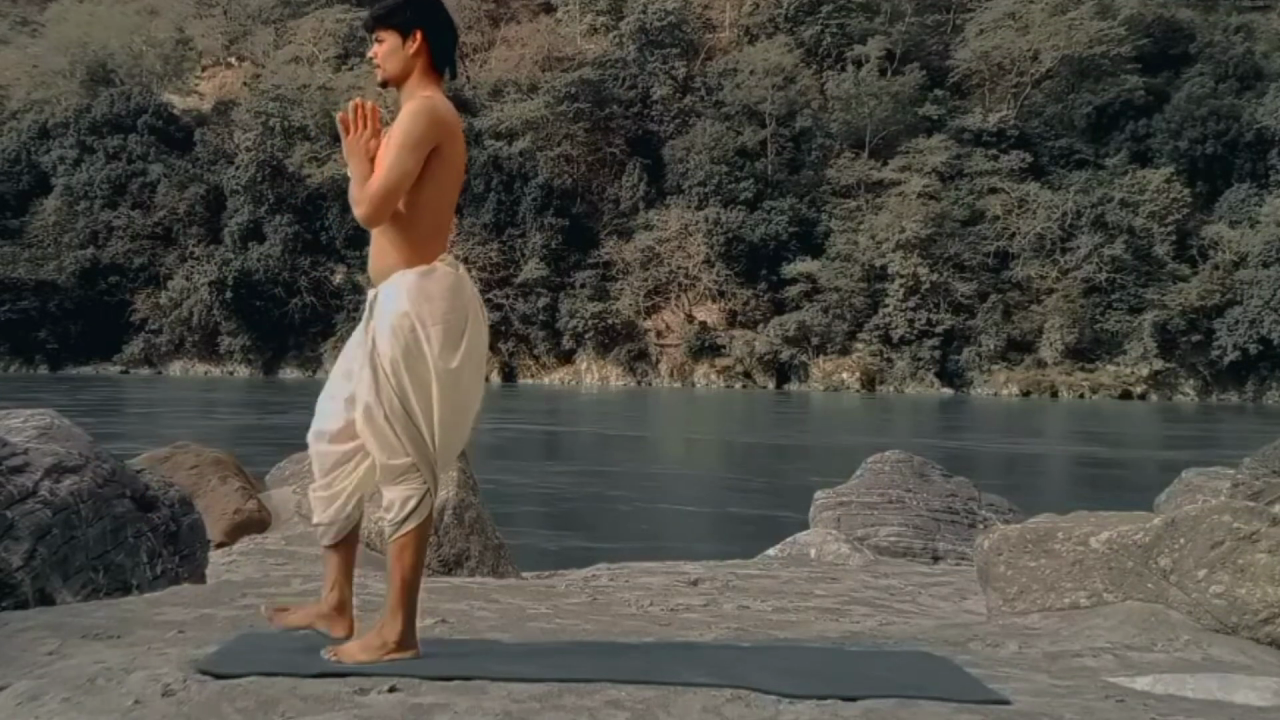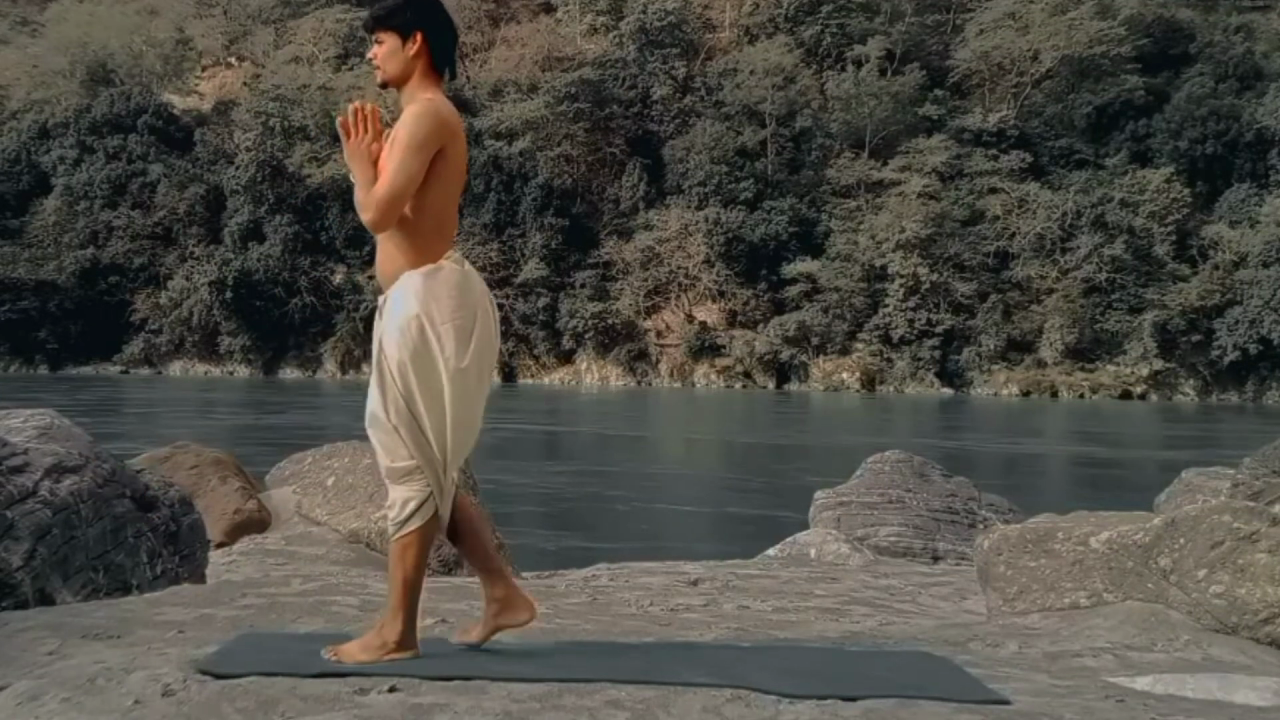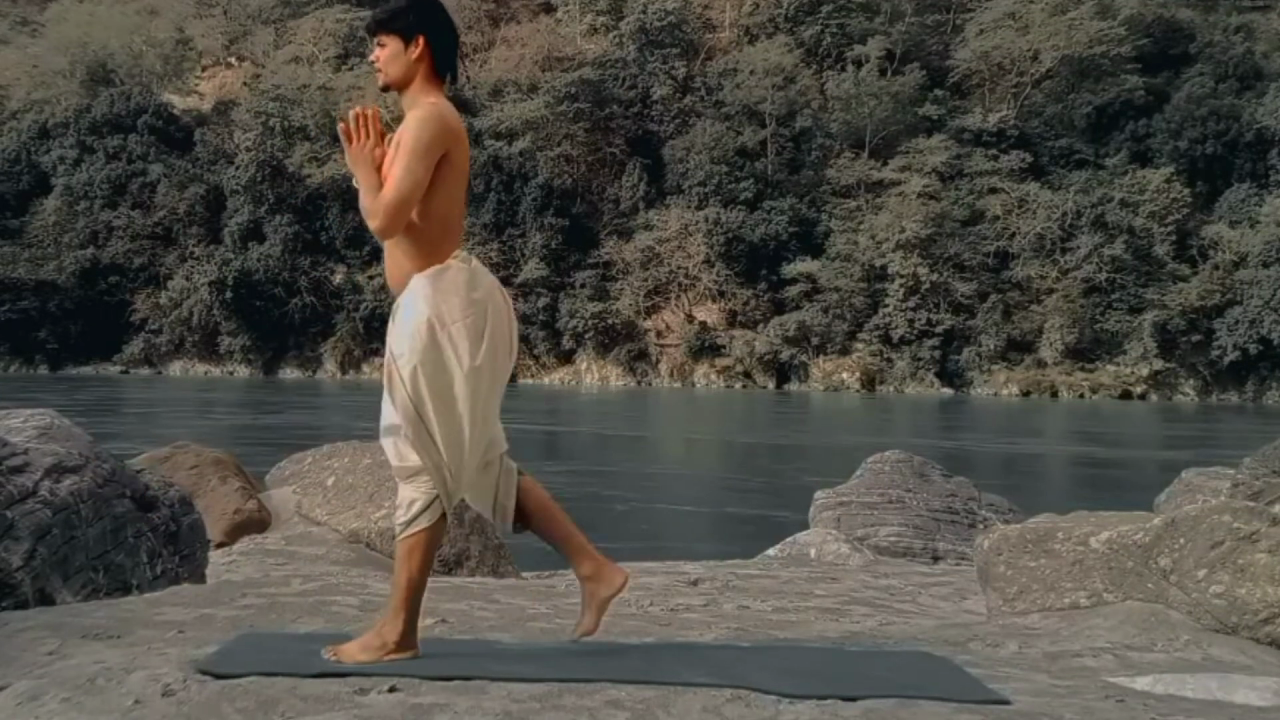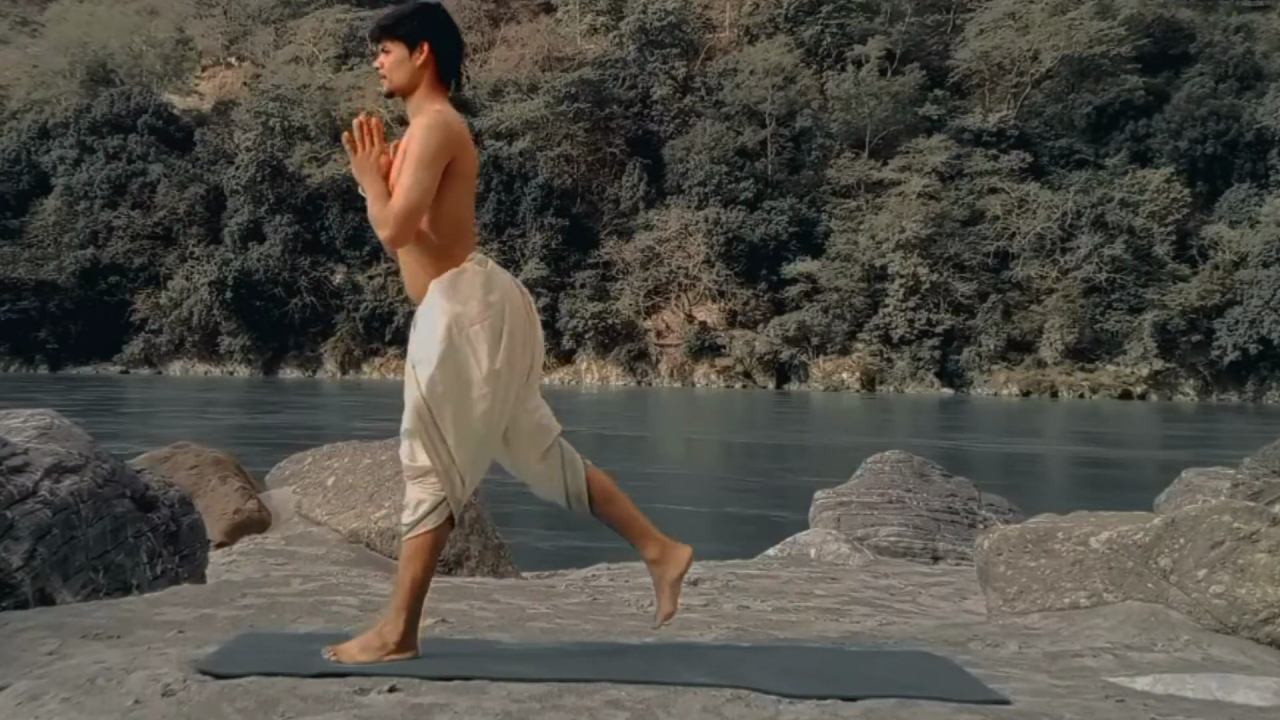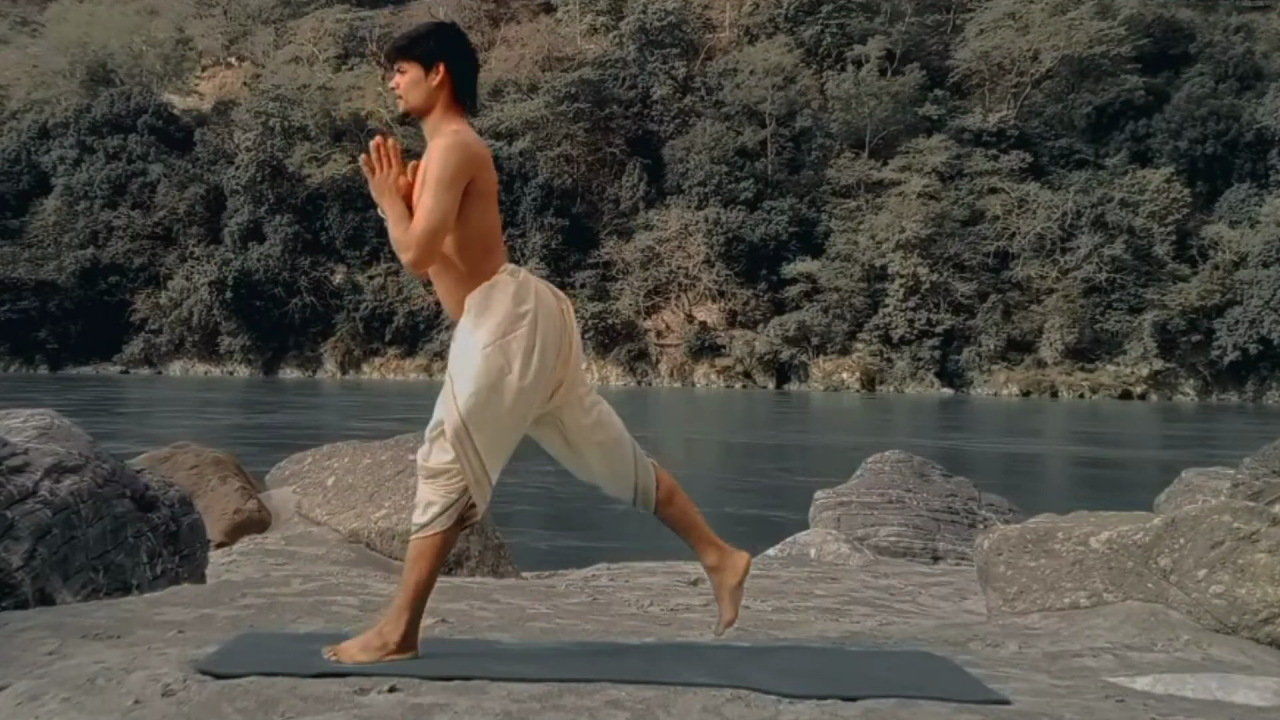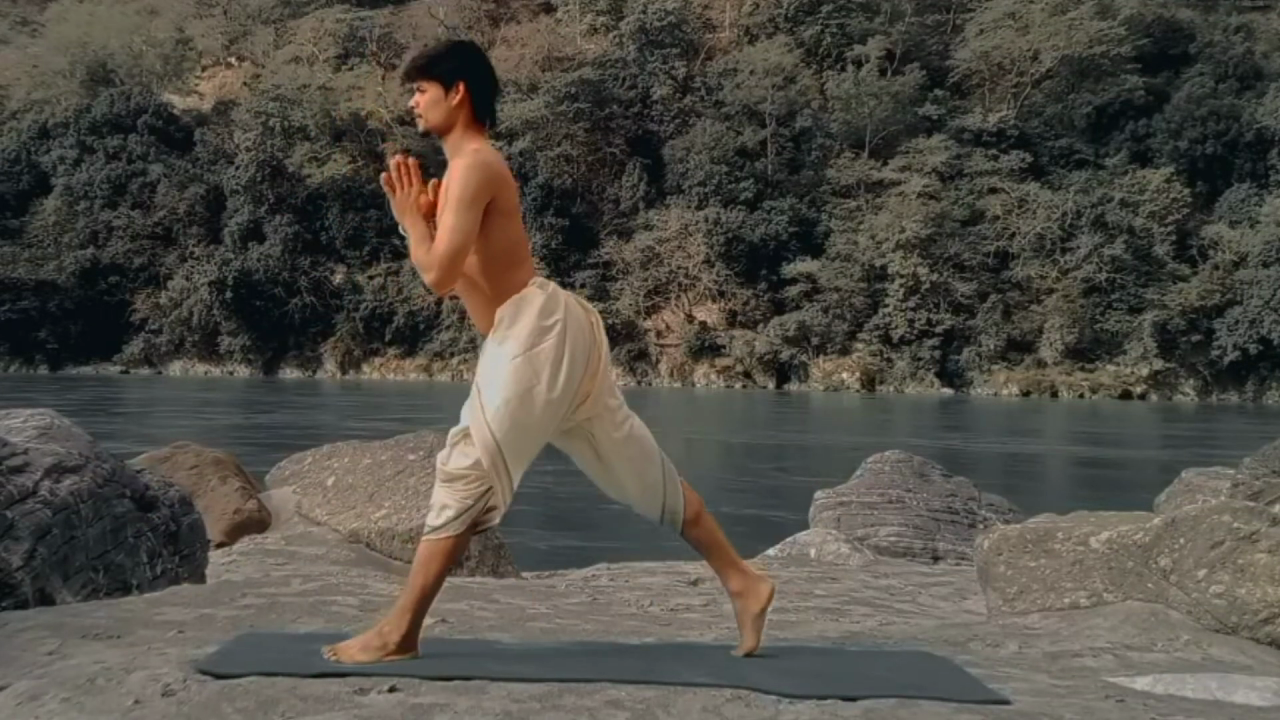
dt=0.1s
person 1, frame 1
left shoulder: (425, 110)
right shoulder: (428, 116)
left elbow: (369, 209)
left wrist: (357, 156)
right wrist: (368, 153)
left hip: (416, 303)
right hip: (403, 300)
left knee: (404, 470)
right knee: (339, 440)
left ankle: (396, 630)
right ankle: (335, 601)
person 1, frame 2
left shoulder: (424, 113)
right shoulder: (426, 115)
left elbow: (376, 214)
left wrist: (358, 161)
right wrist: (373, 156)
left hip: (424, 304)
right hip: (420, 302)
left knee: (410, 469)
right knee: (413, 463)
left ankle: (394, 631)
right ankle: (502, 595)
person 1, frame 3
left shoulder: (428, 118)
right shoulder: (430, 121)
left elbow: (384, 220)
left wrist: (364, 166)
right wrist: (372, 160)
left hip: (441, 304)
right hip: (440, 301)
left knee: (420, 470)
right knee: (478, 465)
left ankle: (395, 632)
right ankle: (594, 571)
person 1, frame 4
left shoulder: (433, 125)
right shoulder: (434, 128)
left elbow: (393, 232)
right elbow: (415, 227)
left wrist: (367, 176)
right wrist: (383, 171)
left hip: (463, 308)
right hip: (465, 304)
left knee: (431, 470)
right knee: (540, 455)
left ankle: (396, 631)
right ankle: (661, 552)
person 1, frame 5
left shoulder: (450, 146)
right shoulder: (452, 148)
left elbow: (416, 254)
right elbow: (441, 250)
left wrist: (387, 197)
right wrist: (404, 196)
left hip: (508, 318)
right hip: (515, 314)
left knee: (446, 468)
right knee: (610, 455)
left ankle: (396, 632)
right ankle: (722, 560)
person 1, frame 6
left shoulder: (471, 164)
right shoulder: (473, 165)
left elbow: (438, 275)
right elbow: (461, 267)
left wrist: (409, 217)
right wrist: (425, 216)
left hip: (537, 329)
right hip: (540, 328)
left knee: (464, 475)
right knee: (637, 469)
left ankle: (397, 632)
right ankle: (742, 581)
